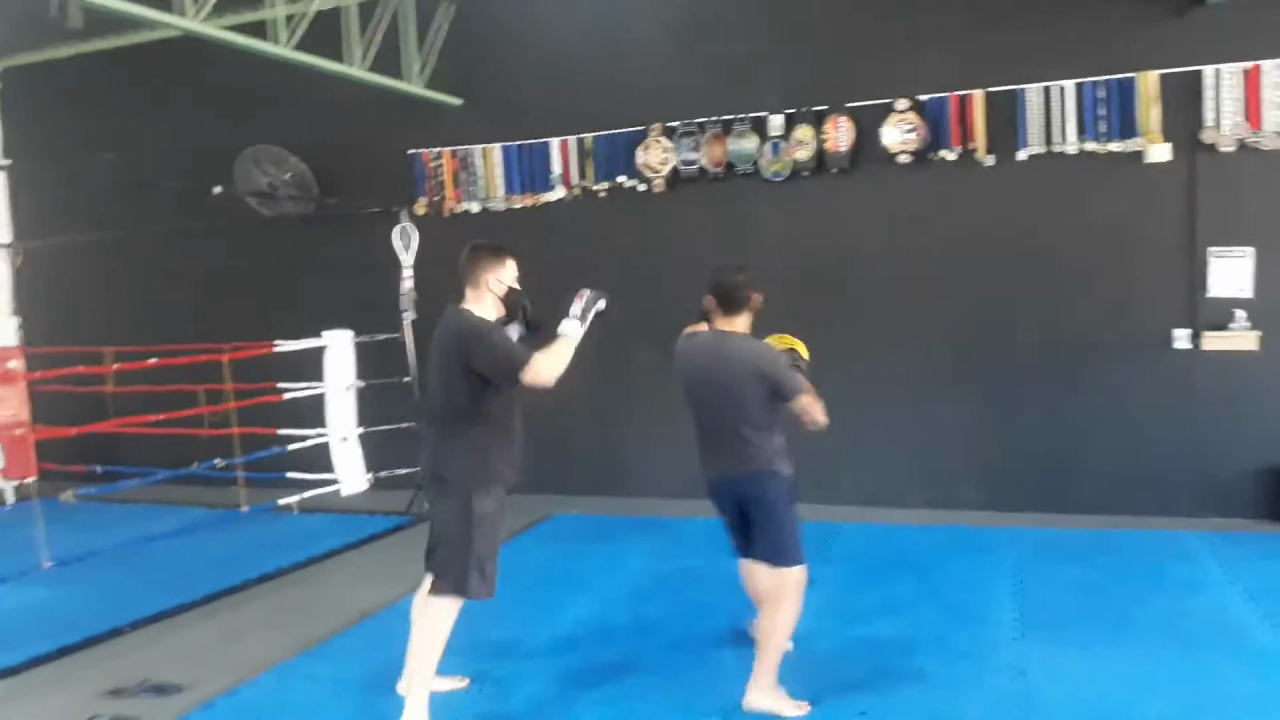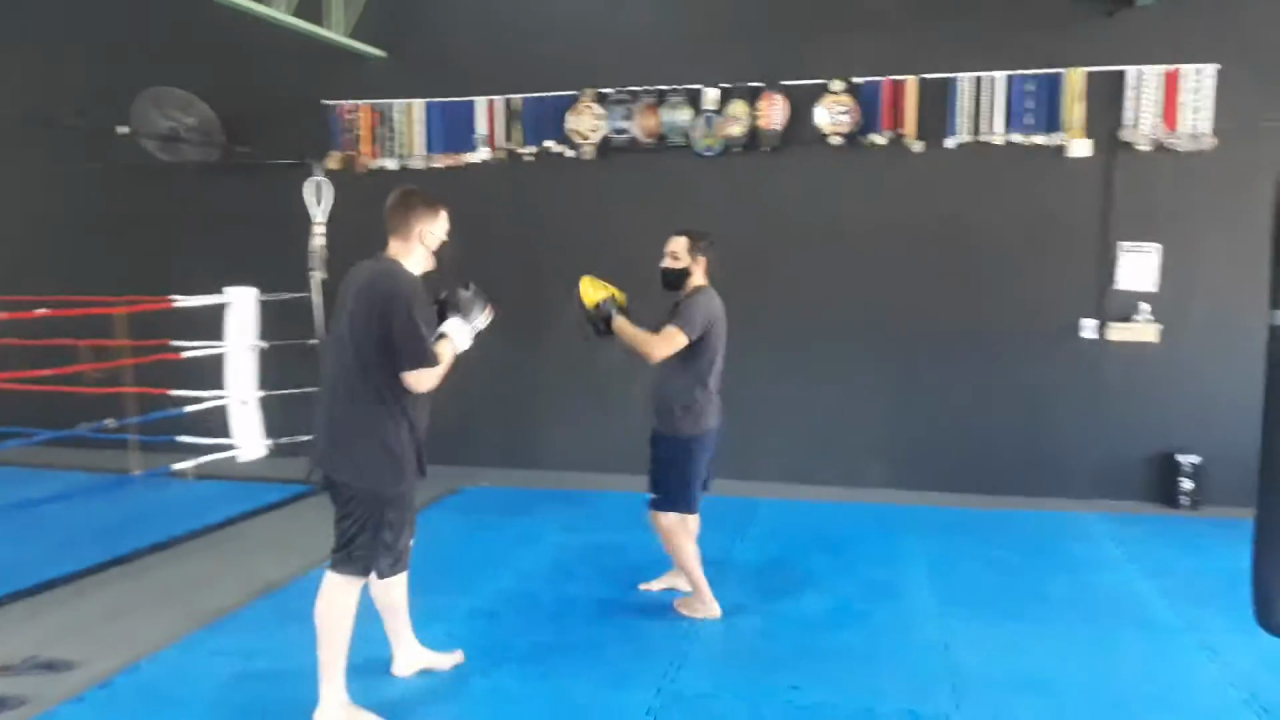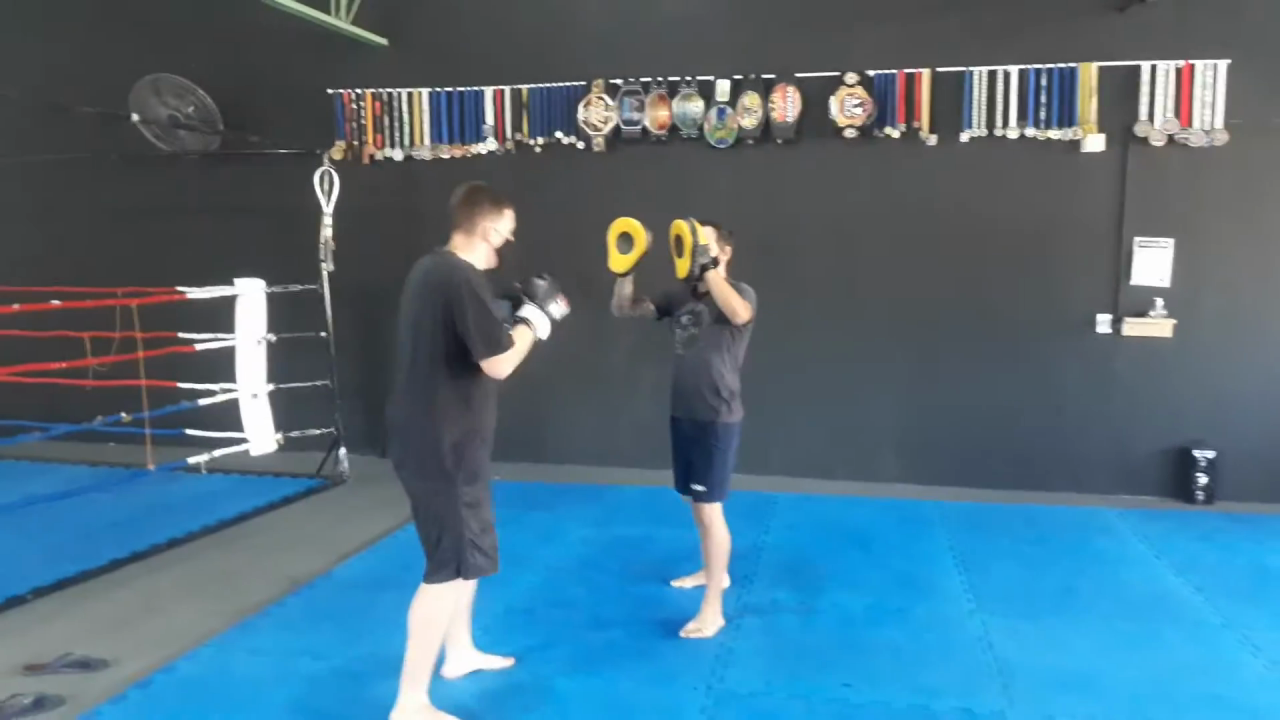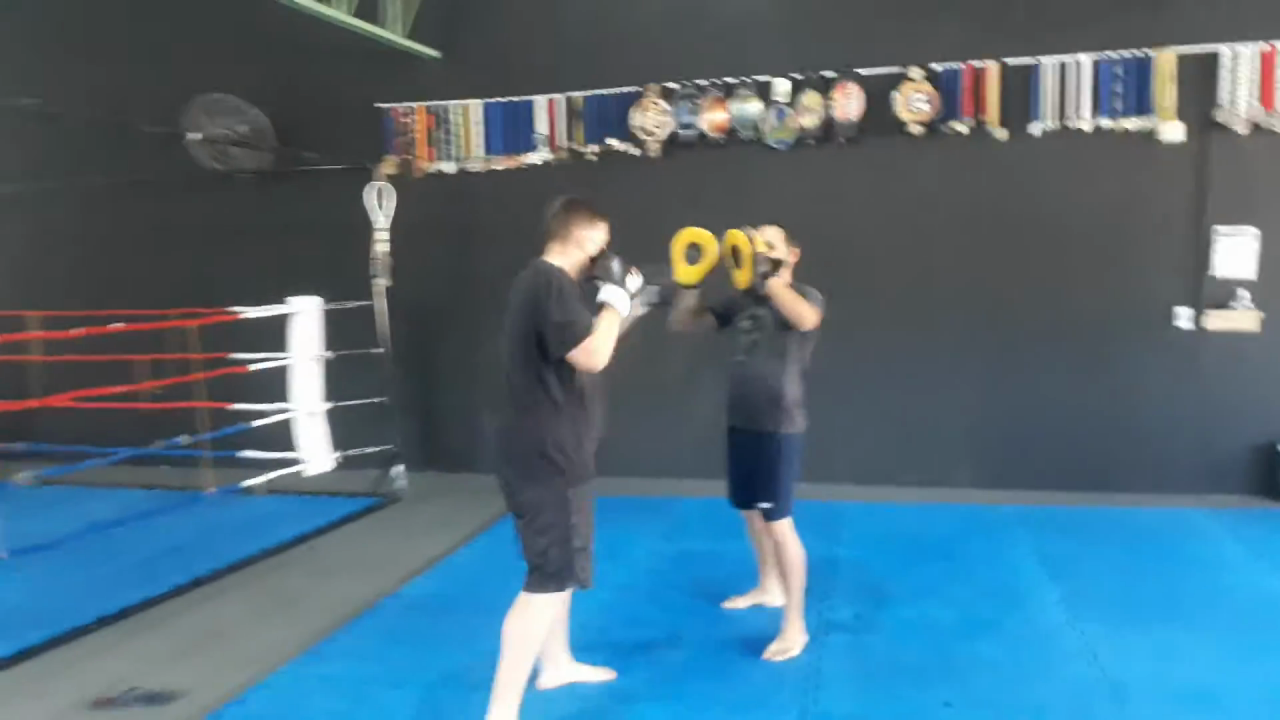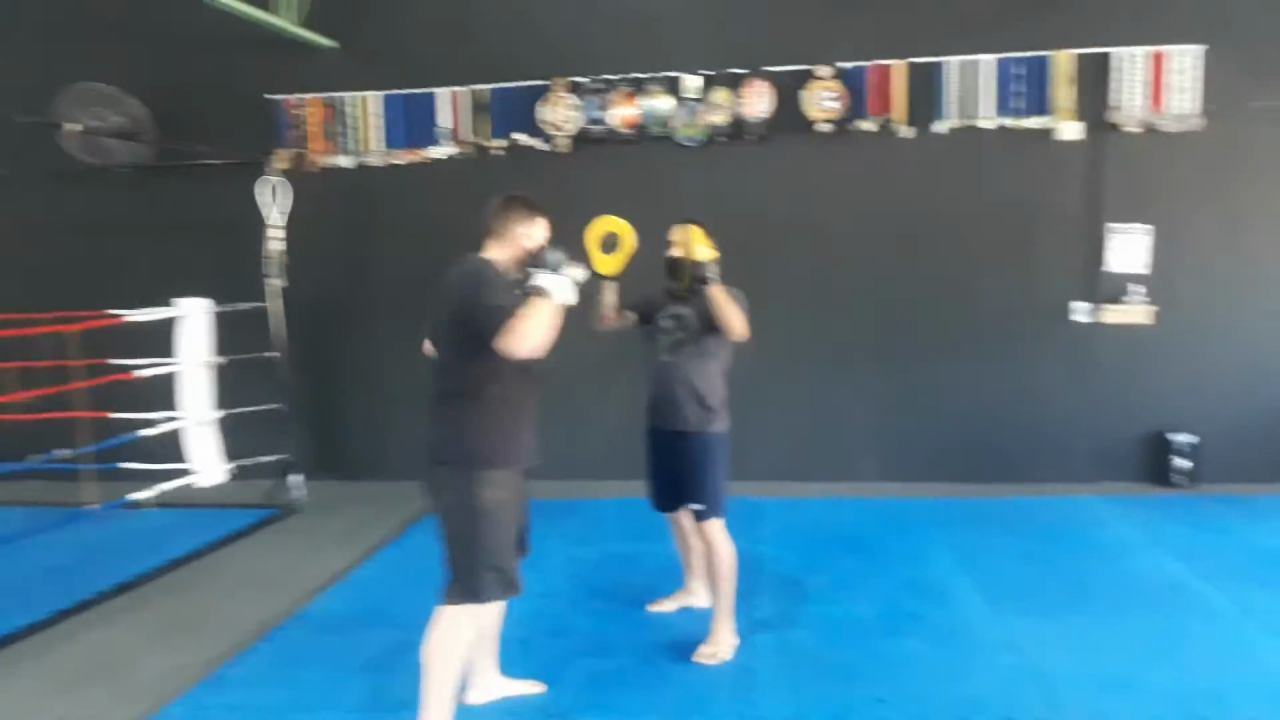
dt=0.5s
person 1, frame 1
left shoulder: (465, 327)
right shoulder: (472, 333)
left elbow: (501, 370)
right elbow: (541, 374)
left wrist: (512, 330)
right wrist: (576, 321)
left hip: (472, 474)
right hip: (467, 479)
left knee: (447, 578)
right knee: (452, 586)
left ankle: (416, 673)
person 1, frame 2
left shoulder: (364, 276)
right shoulder: (403, 288)
right elbow: (421, 377)
left wrist: (436, 320)
right wrist: (459, 327)
left hip: (351, 438)
right hip: (375, 447)
left knee: (392, 548)
right knee: (353, 566)
left ankle: (406, 650)
person 1, frame 3
left shoulder: (433, 269)
right shoulder: (461, 279)
right elbow: (498, 363)
left wrist: (518, 315)
right wrist: (537, 316)
left hip: (443, 439)
right hip: (440, 447)
left knee: (469, 549)
right knee: (453, 568)
left ankle: (460, 652)
person 1, frame 4
left shoulder: (556, 285)
right shoulder: (552, 286)
right elbow: (593, 355)
left wrist: (619, 295)
right wrist: (616, 293)
left hip: (553, 450)
right hip: (549, 453)
left knee: (558, 568)
right knee: (552, 580)
left ankle: (558, 663)
person 1, frame 5
left shoulder: (490, 281)
right shoulder: (476, 277)
left elbow: (433, 347)
right elbow: (522, 343)
right wrist: (551, 285)
left hip: (497, 454)
right hip: (475, 456)
left knee: (498, 571)
right knee: (472, 589)
left ankle: (486, 677)
person 2, frame 1
left shoulder: (694, 345)
right shoulder: (766, 357)
right elbow: (817, 419)
left wrist: (705, 328)
right wrist: (799, 376)
left hip: (720, 476)
right hip: (765, 475)
left knee: (750, 555)
right knee: (789, 576)
left ankle: (773, 635)
person 2, frame 2
left shoulder: (696, 306)
right shoulder: (697, 303)
left elbow: (656, 350)
right elbow: (671, 347)
left wrist: (613, 319)
right wrist: (621, 320)
left hip: (683, 425)
right hip: (700, 422)
left knee: (665, 515)
right knee: (685, 504)
left ankle: (703, 598)
right ankle: (684, 574)
person 2, frame 3
left shoulder: (740, 293)
right shoulder: (680, 295)
left elbow: (739, 314)
right elbow: (623, 310)
left wrist: (706, 270)
right wrist: (625, 272)
left hip: (718, 418)
right hip: (683, 413)
left knee: (708, 509)
right knee: (693, 498)
left ankle: (713, 609)
right ankle: (714, 569)
person 2, frame 4
left shoulder: (804, 298)
right shoulder: (739, 301)
left elbow: (807, 321)
right elbow: (682, 323)
left wrist: (767, 278)
right wrist: (690, 284)
left hip: (779, 427)
right hip: (741, 423)
left knee: (778, 523)
right knee: (751, 512)
left ankle: (795, 626)
right ankle: (769, 587)
person 2, frame 5
left shoulder: (725, 297)
right shoulder: (656, 301)
left elbow: (738, 332)
right elbow: (606, 323)
left wrist: (709, 280)
right wrist: (609, 279)
left hip: (703, 427)
right hip: (662, 424)
left knee: (709, 524)
right knee: (676, 511)
left ankle: (725, 628)
right ankle: (695, 589)
